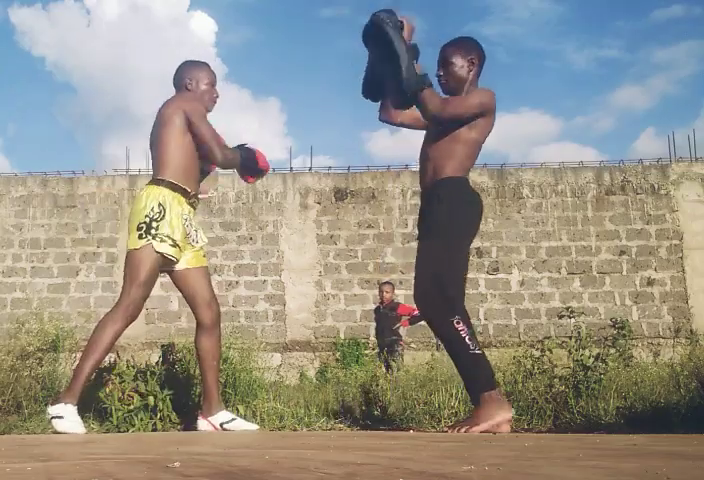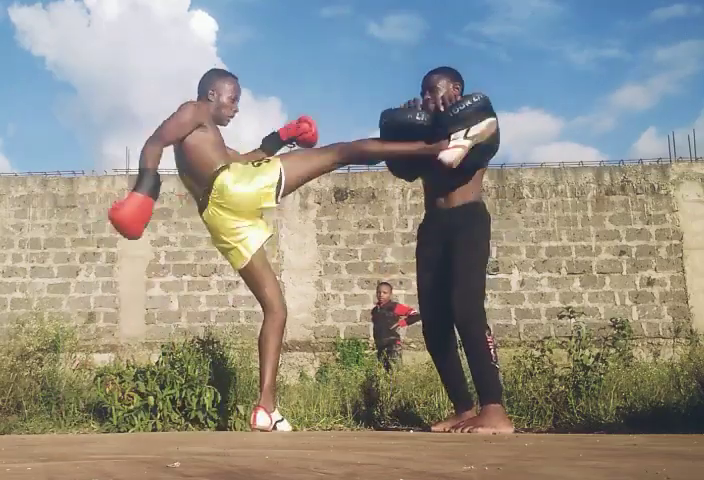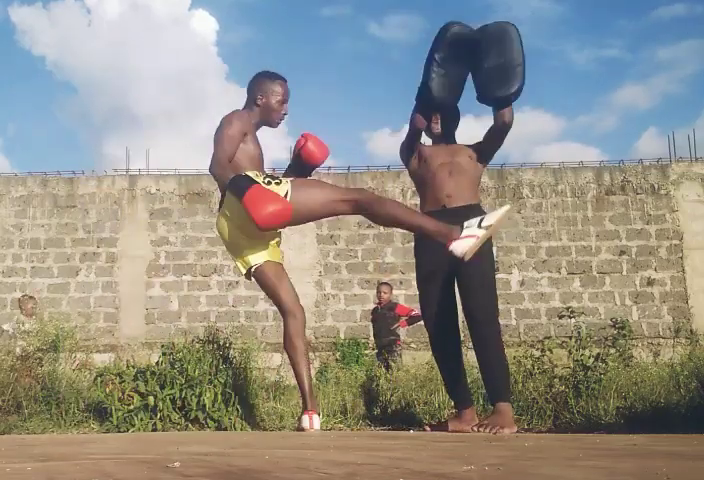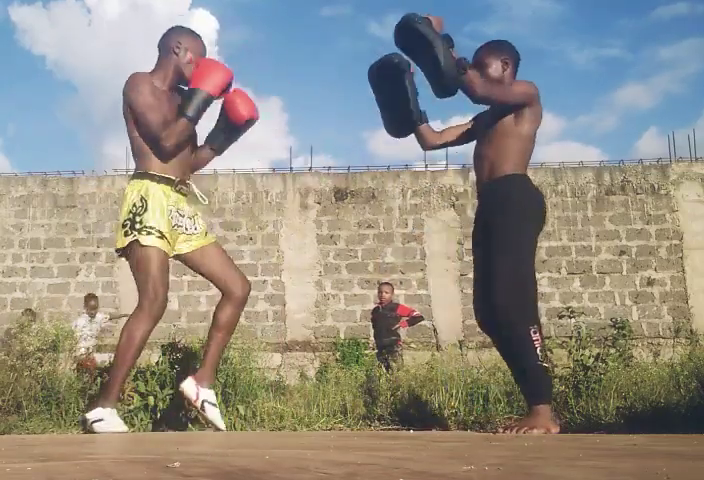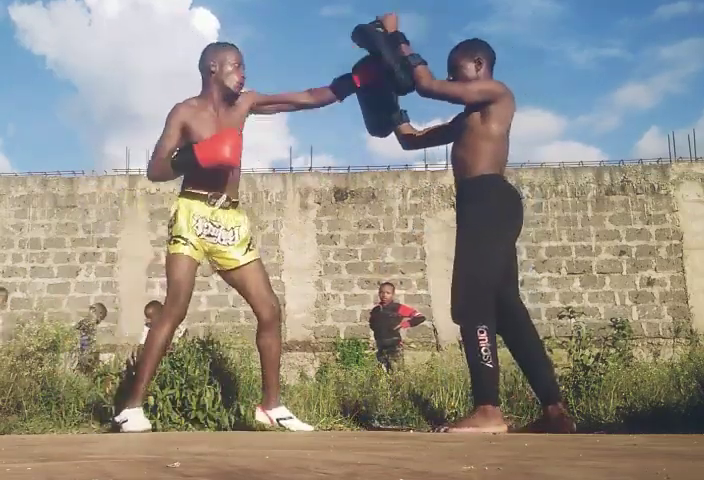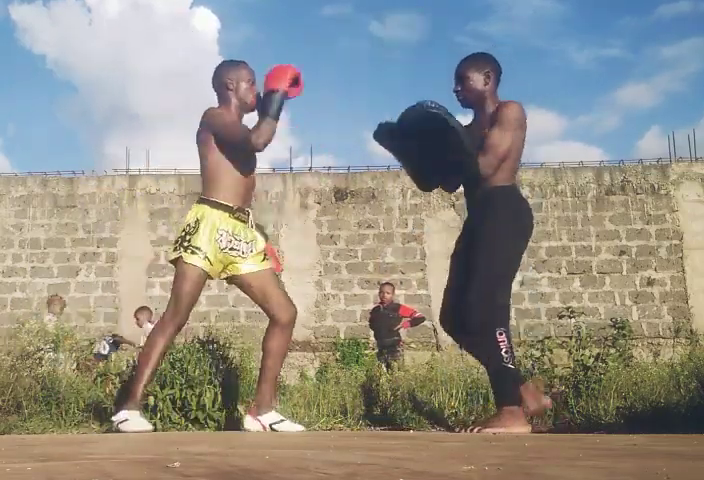
dt=0.7s
person 1, frame 1
left shoulder: (482, 99)
right shoulder: (437, 107)
left elbow: (435, 108)
right elbow: (389, 114)
left wrist: (411, 69)
left hip: (454, 201)
right hip: (435, 206)
left knee: (437, 298)
right knee: (439, 303)
left ankle: (492, 400)
right ankle: (483, 404)
person 1, frame 2
left shoulder: (480, 124)
left elbow: (484, 145)
right elbow: (403, 170)
left hip: (468, 221)
right hip: (432, 226)
left knee: (466, 308)
right knee: (434, 323)
left ankle: (495, 410)
right ankle: (464, 408)
person 1, frame 3
left shoulder: (474, 152)
right shoulder: (415, 154)
left elbow: (504, 122)
right elbow: (415, 125)
left hip: (468, 223)
right hip: (429, 234)
left knee: (480, 315)
right knee: (437, 326)
left ankle: (504, 410)
right ankle: (464, 411)
person 1, frame 4
left shoulder: (526, 95)
right shoulder: (482, 119)
left elbow: (478, 89)
right elbow: (431, 140)
left wrist: (441, 44)
right wrist: (410, 100)
left hip: (514, 199)
right hip: (489, 206)
left knee: (513, 300)
right knee: (489, 307)
left ankle: (542, 409)
right ankle: (538, 402)
person 1, frame 5
left shoulder: (495, 92)
right shoulder: (463, 120)
left elbow: (429, 85)
right elbow: (411, 140)
left wrist: (396, 38)
left hip: (490, 201)
right hip: (481, 205)
left knee: (471, 299)
right knee: (505, 305)
left ankle: (488, 410)
right ankle: (554, 409)
person 1, frame 6
left shoulder: (510, 112)
right shoulder: (470, 130)
left elbow: (483, 168)
left hip: (503, 213)
right hip: (480, 217)
left knee: (485, 308)
right knee: (456, 315)
left ankle: (511, 411)
right ankle: (520, 390)
person 2, frame 1
left shoulder: (185, 129)
right shoulder: (181, 105)
right elbow: (225, 152)
left wrist: (209, 159)
right wrist: (250, 159)
left hip: (182, 220)
right hip: (159, 209)
left knee: (209, 313)
right knee: (129, 305)
left ankle: (212, 410)
right ankle: (66, 403)
person 2, frame 2
left shoulder: (204, 136)
right shoulder: (193, 112)
left elbow: (241, 160)
right elbow: (153, 144)
left wrist: (281, 137)
right wrist: (145, 187)
left hip: (227, 221)
right hip: (237, 187)
left knee: (276, 309)
right knee: (347, 150)
left ankle: (266, 407)
right ankle: (434, 148)
person 2, frame 3
left shoulder: (246, 136)
right shoulder: (236, 119)
right elbow: (217, 164)
left wrist: (296, 166)
right wrist: (245, 188)
left hip: (236, 226)
right hip: (248, 207)
left knee: (292, 312)
right knee: (361, 198)
left ankle: (310, 411)
right ankle: (451, 234)
person 2, frame 4
left shoulder: (180, 98)
right shoulder: (140, 84)
right elbow: (166, 143)
left wrist: (230, 127)
right wrist: (200, 97)
left hip: (181, 206)
right hip: (151, 200)
left knee: (238, 287)
right knee: (152, 303)
left ankle: (202, 382)
right ankle: (105, 405)
person 2, frame 5
left shoulder: (247, 103)
right shoulder: (185, 112)
left elbow: (305, 99)
right elbow: (154, 171)
left wrist: (343, 85)
right wrist: (189, 156)
left hip: (230, 220)
right hip: (193, 216)
left knee: (270, 310)
right knee: (174, 311)
left ankle: (272, 404)
right ankle: (133, 405)
person 2, frame 6
left shoulder: (238, 138)
right shoulder: (215, 117)
right elbow: (258, 140)
right wrist: (276, 96)
left hip: (242, 232)
right hip: (210, 225)
left knee: (285, 314)
right knee: (175, 318)
left ankle: (261, 411)
right ankle: (129, 407)
